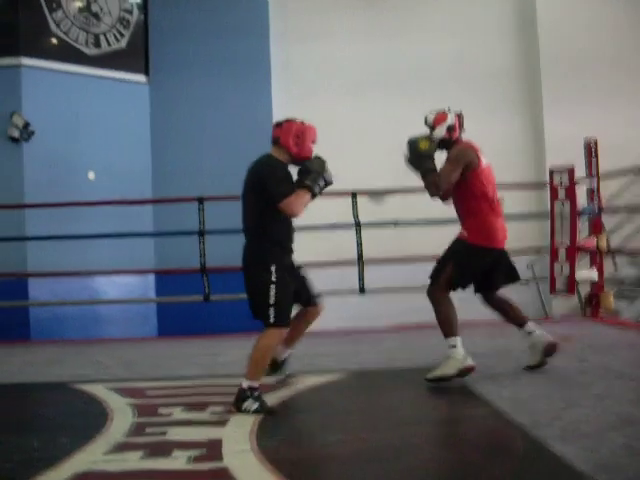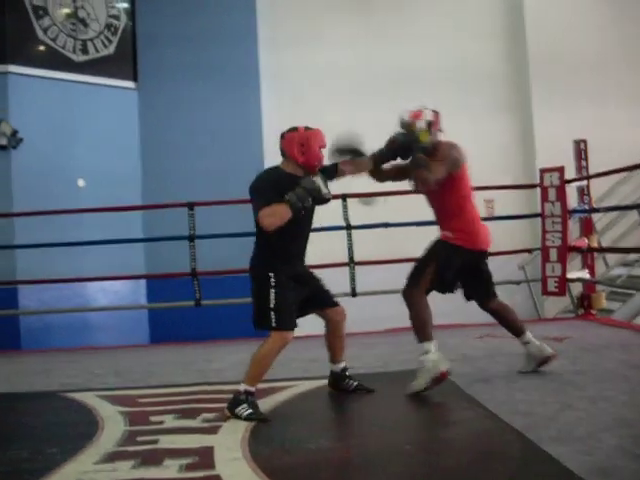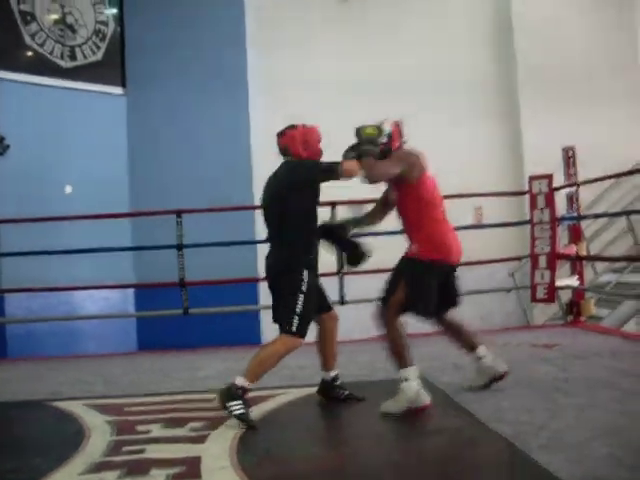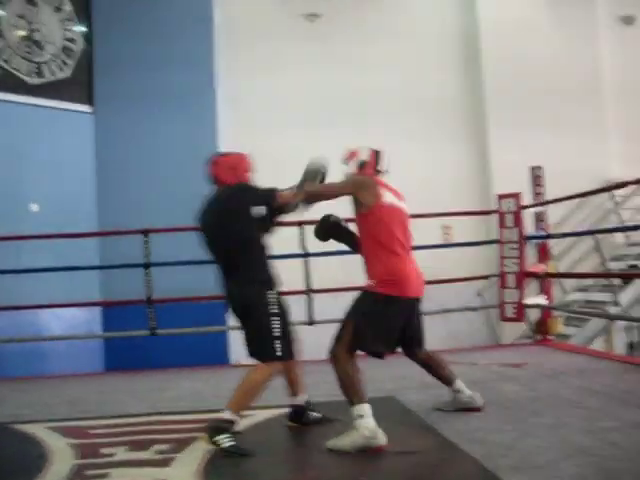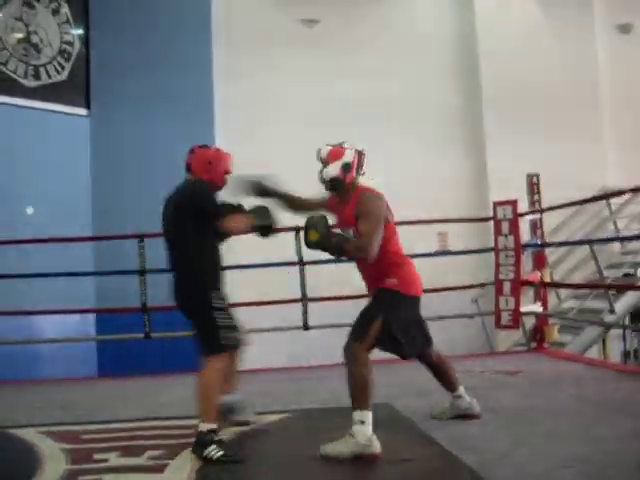
dt=0.2s
person 1, frame 1
left shoulder: (272, 167)
right shoulder: (270, 168)
left elbow: (286, 203)
right elbow: (293, 208)
left wrist: (308, 181)
right wrist: (314, 181)
left hip: (277, 257)
right hip: (266, 259)
left knee: (313, 307)
right knee: (277, 326)
left ankle: (276, 358)
right ankle: (246, 392)
person 1, frame 2
left shoulder: (301, 177)
right shoulder: (266, 182)
left elbow: (347, 167)
right elbow: (269, 222)
right wrist: (301, 195)
left hip: (295, 268)
right hip: (271, 270)
left knee: (336, 315)
right knee: (281, 334)
left ankle: (339, 376)
right ankle: (241, 397)
person 1, frame 3
left shoulder: (295, 176)
right shoulder: (301, 172)
right elbow: (351, 169)
left wrist: (331, 234)
left hip: (297, 267)
right hip: (293, 267)
left knee: (329, 319)
right knee: (291, 337)
left ankle: (330, 383)
right ankle: (236, 391)
person 1, frame 4
left shoulder: (208, 213)
right shoulder: (238, 195)
right elbow: (287, 199)
left wrist: (264, 220)
right wrist: (310, 179)
left hip: (239, 290)
right hip: (256, 289)
left knee: (285, 350)
right knee: (269, 362)
left ankle: (300, 408)
right ankle: (221, 426)
person 1, frame 5
left shoulder: (178, 199)
right shoulder: (198, 191)
right elbow: (232, 223)
left wrist: (239, 216)
right wrist: (258, 216)
left hip: (188, 287)
right hip: (201, 287)
left knee: (228, 345)
right knee: (218, 356)
left ankle: (224, 405)
right ankle: (206, 435)
person 2, frame 1
left shoulder: (460, 152)
right shoulder: (469, 153)
left elbow: (438, 191)
right elbow: (444, 192)
left wrist: (424, 160)
right wrist: (426, 165)
left hip: (477, 234)
right hip: (494, 233)
left knee: (437, 289)
right knee: (490, 294)
left ankle: (457, 355)
right ankle: (538, 339)
person 2, frame 2
left shoulder: (449, 150)
right shoulder: (424, 156)
left elbow: (427, 181)
right elbow: (381, 176)
left wrist: (416, 155)
right wrist: (380, 156)
left hip: (461, 235)
right hip: (475, 236)
left knee: (414, 291)
right knee: (488, 300)
left ankle: (431, 361)
right ankle: (536, 349)
person 2, frame 3
left shoulder: (408, 159)
right shoulder: (398, 173)
left elbow: (374, 175)
right elbow: (377, 214)
left wrist: (365, 151)
right wrist: (346, 226)
left hip: (428, 248)
right hip: (446, 247)
left knee: (389, 312)
right knee: (440, 314)
left ankle: (410, 389)
right ankle: (488, 363)
person 2, frame 4
left shoulder: (363, 185)
right shoulder: (394, 198)
left elbow: (312, 195)
left wrist: (307, 190)
right wrist: (339, 231)
left hip: (386, 284)
right hip: (409, 282)
left knee: (341, 351)
right knee: (414, 349)
left ankle: (365, 427)
right ankle: (464, 395)
person 2, frame 5
left shoulder: (370, 201)
right shoulder: (340, 200)
left elbow: (367, 252)
right elbow: (303, 205)
left wrist: (330, 237)
right wrist: (271, 192)
left hip: (397, 285)
right hip: (391, 285)
left knee: (357, 350)
right knee: (421, 349)
left ankle: (362, 435)
right ankle: (463, 401)
